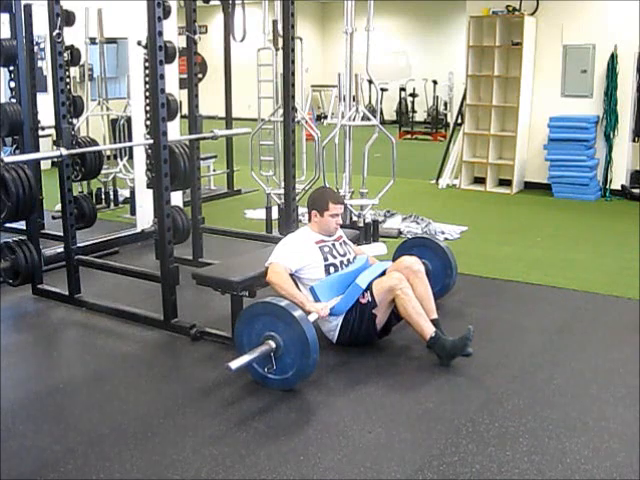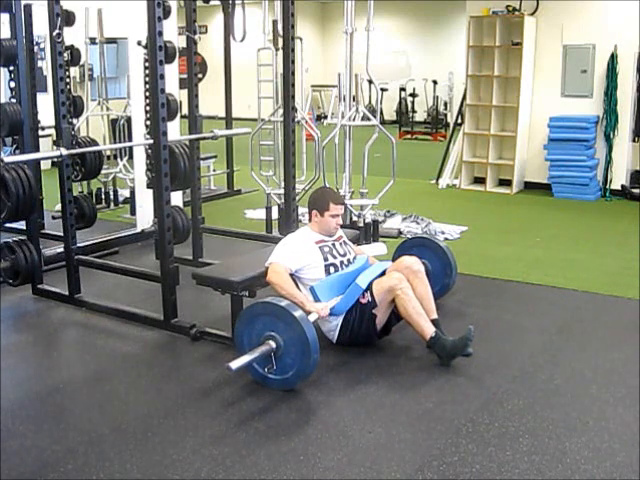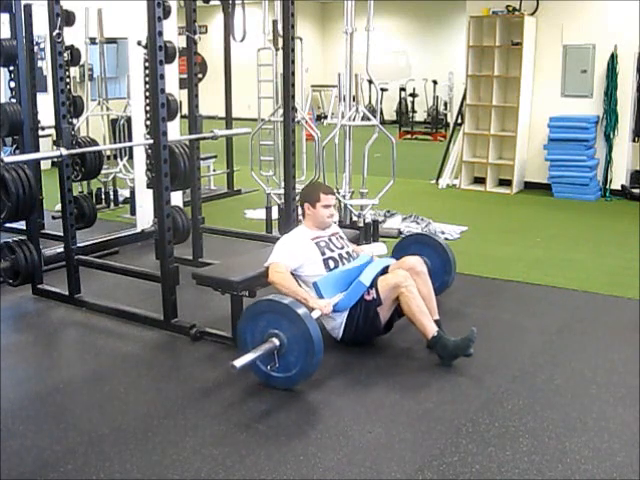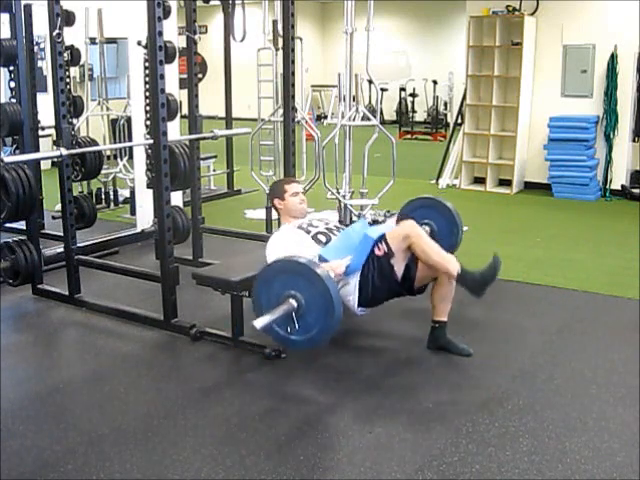
dt=0.5s
person 1, frame 1
left shoulder: (335, 233)
right shoulder: (296, 243)
left elbow: (357, 253)
right elbow: (274, 275)
left wrist: (387, 269)
right wrist: (308, 305)
left hip: (365, 301)
right hip: (344, 321)
left knee: (410, 264)
right knee: (396, 282)
left ankle: (438, 334)
right ankle: (440, 345)
person 1, frame 2
left shoulder: (335, 233)
right shoulder: (296, 244)
left elbow: (355, 252)
right elbow: (274, 275)
left wrist: (387, 269)
right wrist: (308, 305)
left hip: (364, 301)
right hip: (344, 321)
left knee: (410, 264)
right knee: (395, 282)
left ankle: (438, 333)
right ankle: (440, 345)
person 1, frame 3
left shoulder: (332, 229)
right shoulder: (293, 242)
right elbow: (276, 275)
left wrist: (386, 265)
right wrist: (311, 301)
left hip: (367, 297)
right hip: (346, 318)
left knee: (413, 263)
right knee: (401, 280)
left ankle: (438, 333)
right ankle: (441, 345)
person 1, frame 4
left shoulder: (319, 218)
right shoulder: (280, 239)
left wrist: (390, 230)
right wrist: (323, 268)
left hip: (376, 267)
right hip: (359, 282)
left knee: (445, 265)
right knee: (408, 227)
left ankle: (438, 335)
right ankle: (468, 280)
